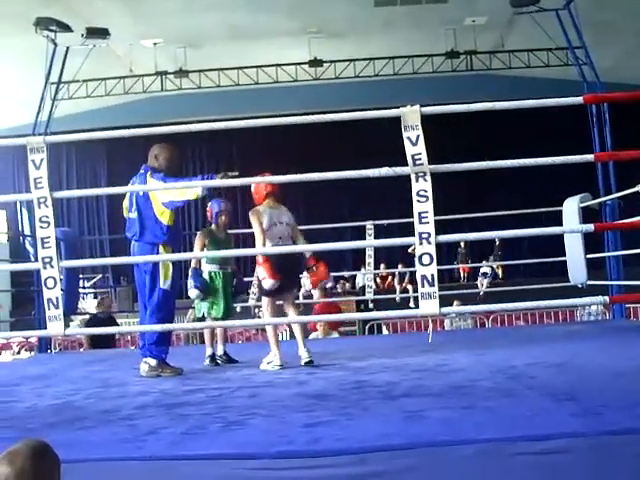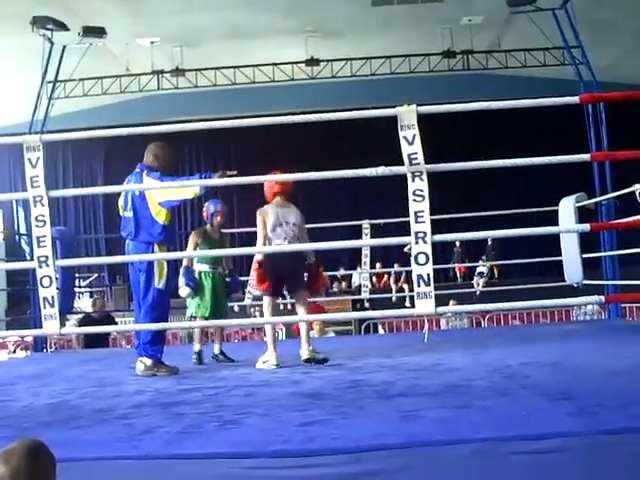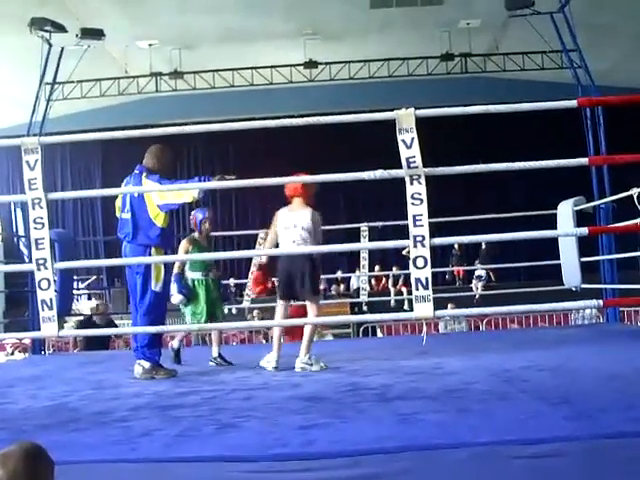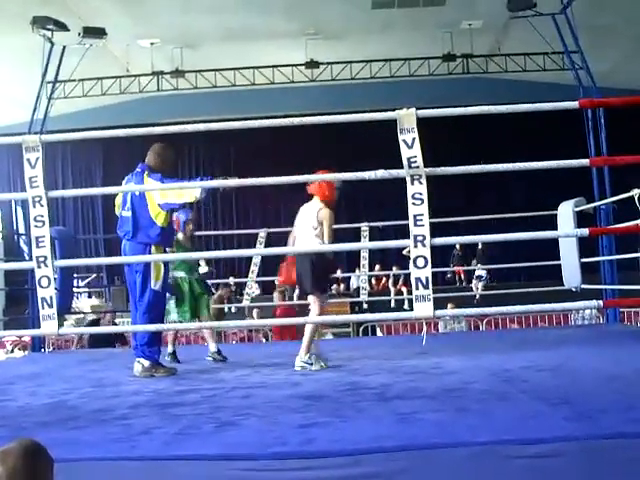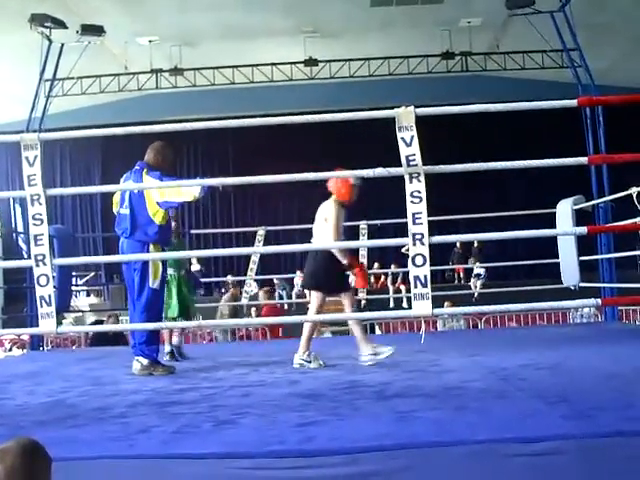
dt=0.2s
person 1, frame 1
left shoulder: (137, 181)
right shoulder: (155, 181)
left elbow: (127, 209)
right elbow: (183, 186)
right wrist: (213, 179)
left hip: (140, 247)
right hip: (155, 249)
left knee: (149, 306)
right knee: (159, 306)
left ankle: (149, 357)
right ankle: (154, 360)
person 1, frame 2
left shoulder: (132, 179)
right shoulder: (151, 180)
left elbow: (122, 207)
right elbow: (180, 185)
right wrist: (210, 178)
left hip: (134, 246)
right hip: (150, 248)
left knee: (144, 305)
right knee: (154, 305)
left ankle: (144, 357)
right ankle: (150, 360)
person 1, frame 3
left shoulder: (129, 182)
right shoulder: (151, 183)
left elbow: (119, 208)
right elbow: (181, 189)
right wrist: (209, 182)
left hip: (131, 248)
right hip: (148, 251)
left knee: (141, 307)
right knee: (151, 307)
left ankle: (142, 360)
right ankle: (148, 362)
person 1, frame 4
left shoulder: (130, 180)
right shoulder: (153, 181)
left elbow: (119, 207)
right elbow: (184, 189)
left hip: (130, 246)
right hip: (147, 249)
left knee: (140, 305)
right knee: (150, 306)
left ankle: (142, 358)
right ankle: (147, 360)
person 1, frame 5
left shoulder: (128, 178)
right shoulder: (152, 180)
left elbow: (116, 205)
right elbow: (183, 189)
left hip: (128, 245)
right hip: (145, 247)
left knee: (138, 304)
right knee: (148, 304)
left ankle: (141, 356)
right ankle: (145, 359)
person 2, frame 1
left shoulder: (256, 213)
right shoulder: (286, 211)
left elbow: (260, 237)
right elbow: (299, 238)
left wrist: (261, 260)
right wrist: (312, 260)
left hip: (271, 259)
right hip: (289, 258)
left knee: (268, 309)
right knee: (290, 305)
left ankle: (275, 356)
right ankle: (303, 350)
person 2, frame 2
left shoulder: (264, 212)
right shoulder: (296, 211)
left elbow: (262, 239)
right elbow: (305, 241)
left wrist: (258, 264)
right wrist: (313, 264)
left hip: (273, 259)
right hip: (294, 259)
left knee: (269, 308)
right knee: (301, 304)
left ankle: (271, 355)
right ankle: (306, 348)
person 2, frame 3
left shoulder: (280, 214)
right shoulder: (314, 215)
left elbow: (269, 243)
right elbow: (318, 245)
right wrist: (315, 264)
left hip: (285, 262)
right hip: (306, 262)
left knee: (281, 310)
right knee: (313, 310)
left ankle: (273, 356)
right ankle: (303, 357)
person 2, frame 4
left shoulder: (303, 209)
right shoulder: (325, 212)
left elbow: (292, 238)
right elbow: (327, 245)
right wrist: (331, 262)
left hip: (302, 258)
right hip: (314, 259)
left knee: (315, 305)
right knee: (317, 308)
left ankle: (307, 351)
right ankle: (304, 357)
person 2, frame 5
left shoulder: (332, 207)
right shoulder: (333, 207)
right elbow: (333, 241)
right wrist: (349, 263)
left hip: (328, 260)
right hip: (323, 258)
left knee: (349, 303)
right knee: (316, 307)
left ankle: (367, 350)
right ankle: (302, 354)
person 3, frame 1
left shoulder: (229, 237)
right shoulder: (204, 235)
right elbow: (195, 259)
left wrist: (236, 278)
right wrist: (194, 279)
left hip: (225, 278)
right hip: (209, 277)
left knee: (224, 316)
right knee: (211, 316)
left ankle: (221, 352)
right ankle: (209, 354)
person 3, frame 2
left shoulder: (224, 237)
right shoulder: (198, 234)
left elbow: (227, 259)
right elbow: (187, 257)
right wrist: (185, 277)
left hip: (217, 278)
right hip: (201, 277)
left knee: (220, 315)
right knee: (201, 315)
left ankle: (218, 351)
right ankle: (197, 350)
person 3, frame 3
left shoulder: (209, 244)
right shoulder: (187, 242)
right elbow: (178, 265)
left wrist: (218, 283)
right wrist: (177, 284)
left hip: (209, 284)
right hip: (193, 284)
left knee: (216, 319)
right knee: (194, 321)
left ankle: (216, 355)
right ankle: (175, 345)
person 3, frame 4
left shoulder: (192, 243)
right shoulder: (172, 243)
left wrist: (202, 282)
left hip: (194, 282)
right hip: (178, 283)
left knee: (205, 316)
right knee: (177, 319)
left ankle: (213, 350)
right ankle: (170, 352)
person 3, frame 5
left shoulder: (181, 241)
left wrist: (190, 276)
left hip: (181, 279)
right hip: (167, 279)
left knee: (187, 314)
right knee: (170, 316)
left ankle: (176, 344)
right ankle: (168, 351)
